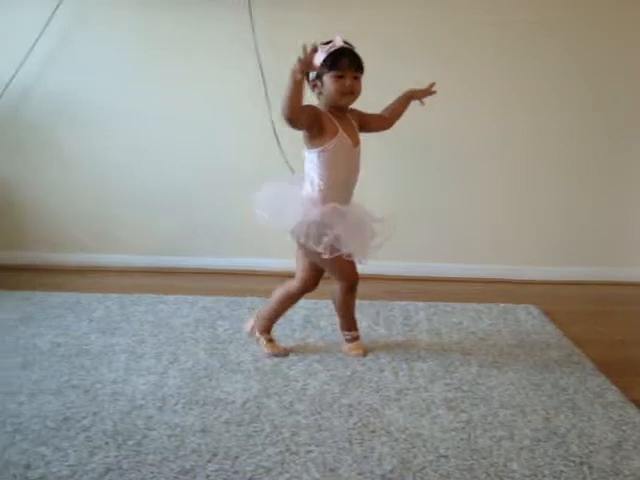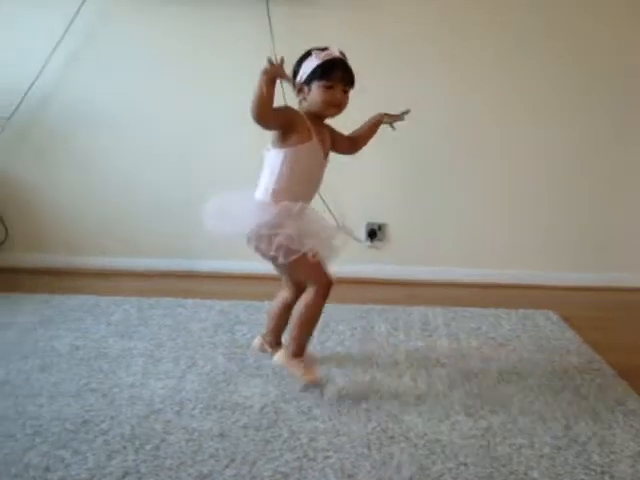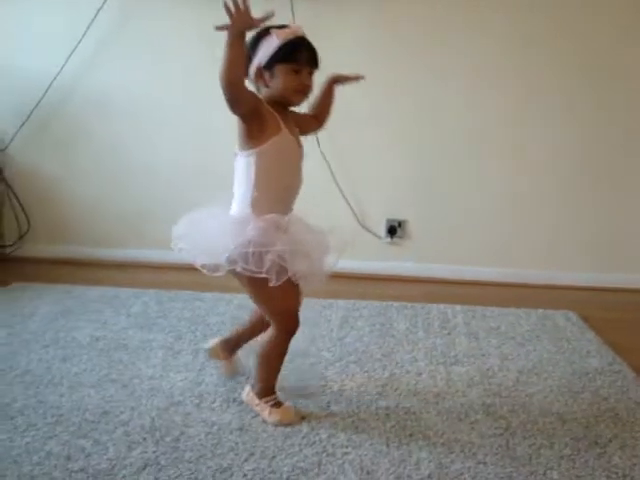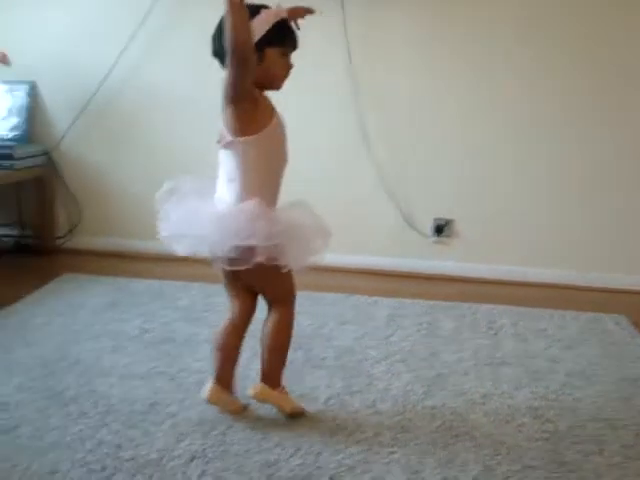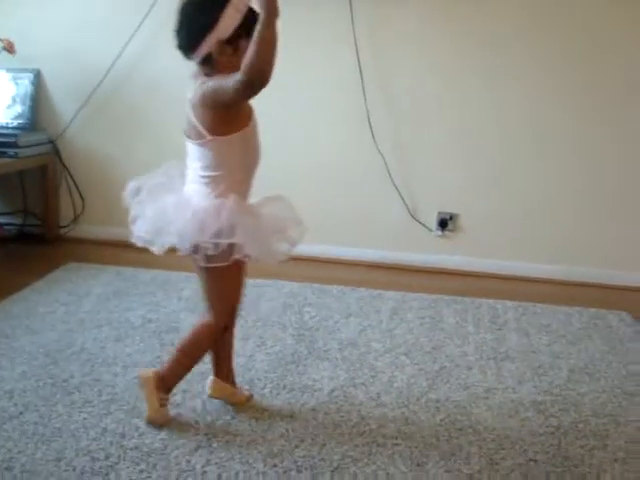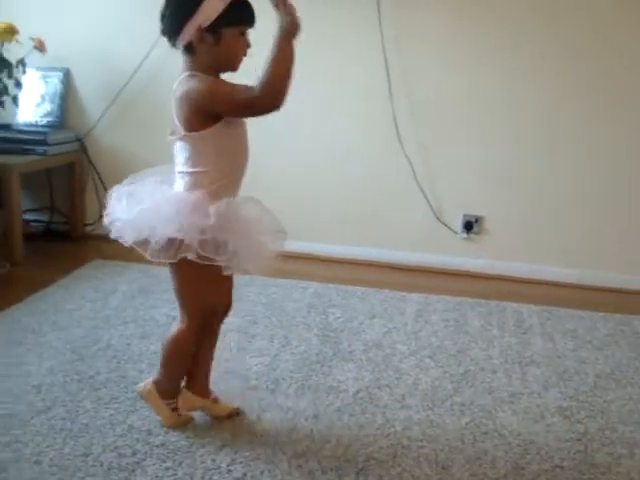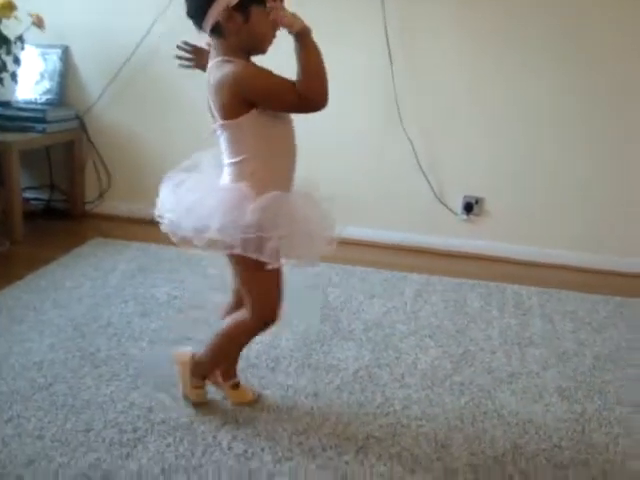
dt=0.4s
person 1, frame 1
left shoulder: (352, 118)
right shoulder: (316, 118)
left elbow: (383, 120)
right elbow: (291, 116)
left wrist: (410, 95)
right wrist: (299, 76)
left hip: (326, 216)
right hip: (314, 217)
left knee: (306, 279)
right knee: (348, 278)
left ankle: (259, 324)
right ankle: (349, 334)
person 1, frame 2
left shoulder: (324, 131)
right shoulder: (290, 118)
left elbow: (351, 145)
right elbow: (261, 116)
left wrist: (378, 119)
right wrist: (269, 80)
left hip: (289, 220)
right hip: (272, 221)
left knee: (298, 284)
right knee: (320, 284)
left ankle: (269, 339)
right ankle: (292, 353)
person 1, frame 3
left shoulder: (283, 119)
right shoulder: (253, 112)
left elbow: (315, 121)
right elbow: (230, 83)
left wrist: (330, 84)
right wrist: (240, 35)
left hip: (267, 236)
right hip: (251, 238)
left knee: (275, 314)
right knee: (286, 319)
left ankle: (227, 345)
right ankle: (262, 394)
person 1, frame 4
left shoulder: (246, 95)
right shoulder: (240, 94)
left elbow: (258, 56)
right elbow: (239, 49)
left hip: (229, 220)
right hip: (244, 225)
left knee: (243, 308)
right knee: (283, 301)
left ankle: (221, 386)
right ankle: (270, 384)
person 1, frame 5
left shoulder: (206, 86)
right shoulder: (219, 93)
right elbow: (256, 75)
left hip: (205, 212)
right hip: (218, 221)
left knee: (224, 309)
right knee: (219, 316)
left ankle: (223, 380)
right ankle: (160, 382)
person 1, frame 6
left shoulder: (201, 84)
right shoulder: (201, 90)
right elbow: (268, 98)
left hip: (210, 218)
right hip: (194, 222)
left knee: (217, 310)
right knee: (196, 318)
left ankle: (196, 389)
right ankle: (163, 390)
person 1, frame 7
left shoulder: (227, 69)
right shoulder: (238, 75)
right elbow: (313, 97)
right wrist: (302, 33)
left hip: (257, 206)
right hip: (247, 211)
left knee: (250, 299)
right knee: (260, 310)
left ankle: (222, 372)
right ankle: (195, 363)
